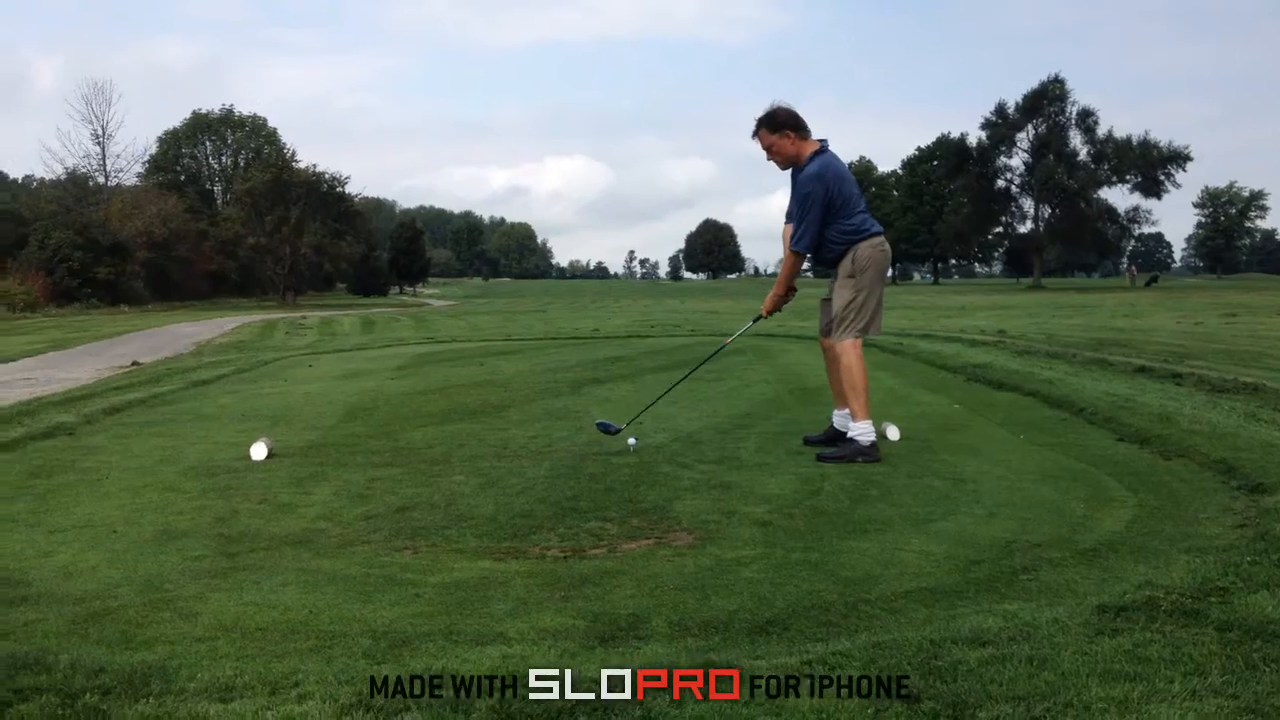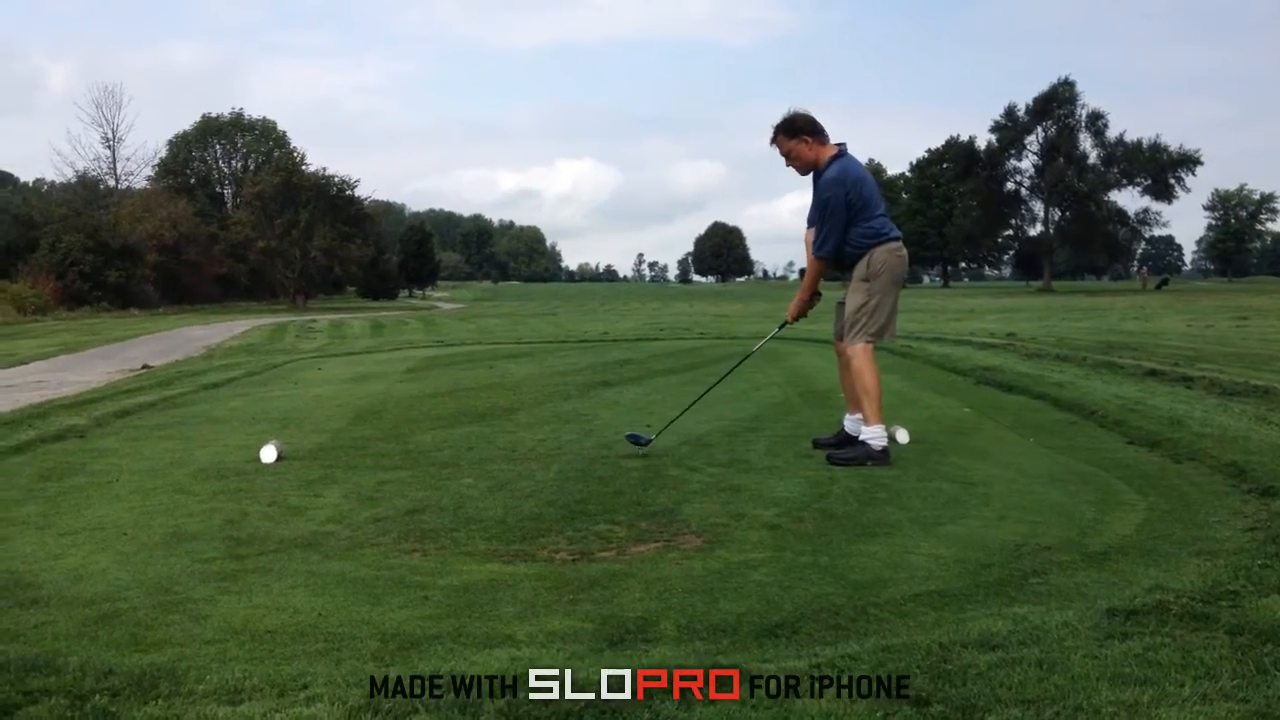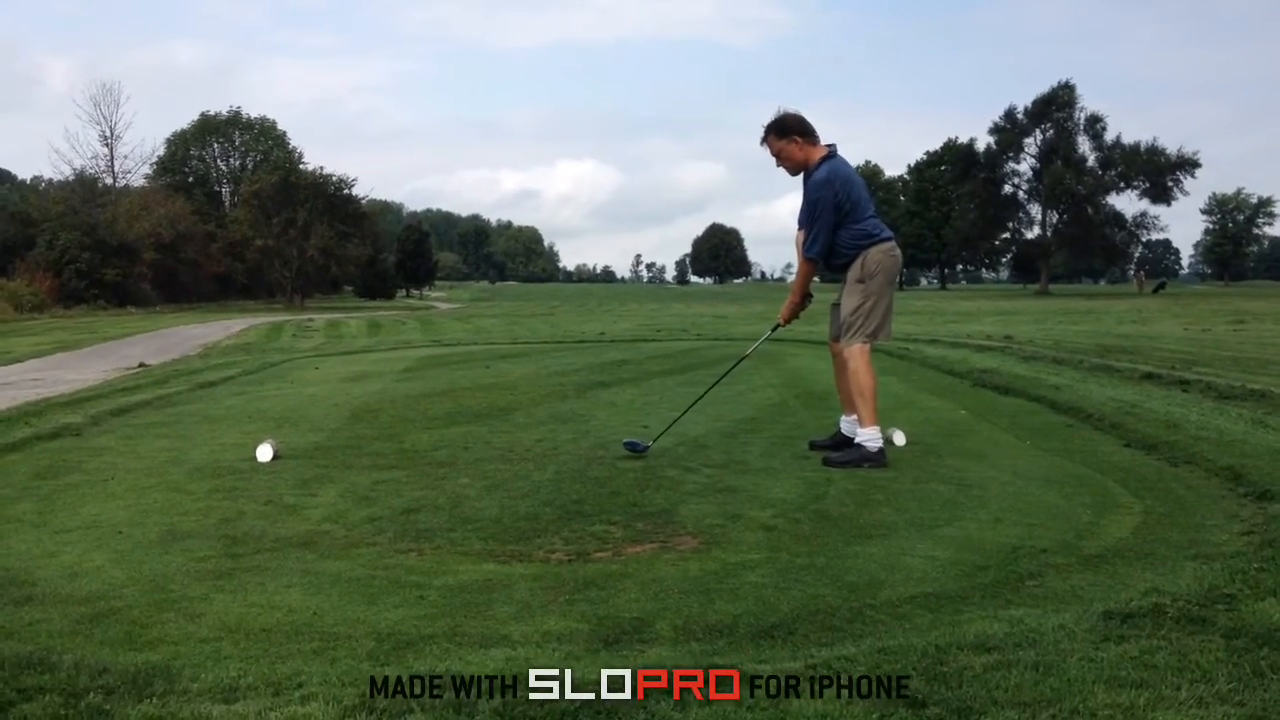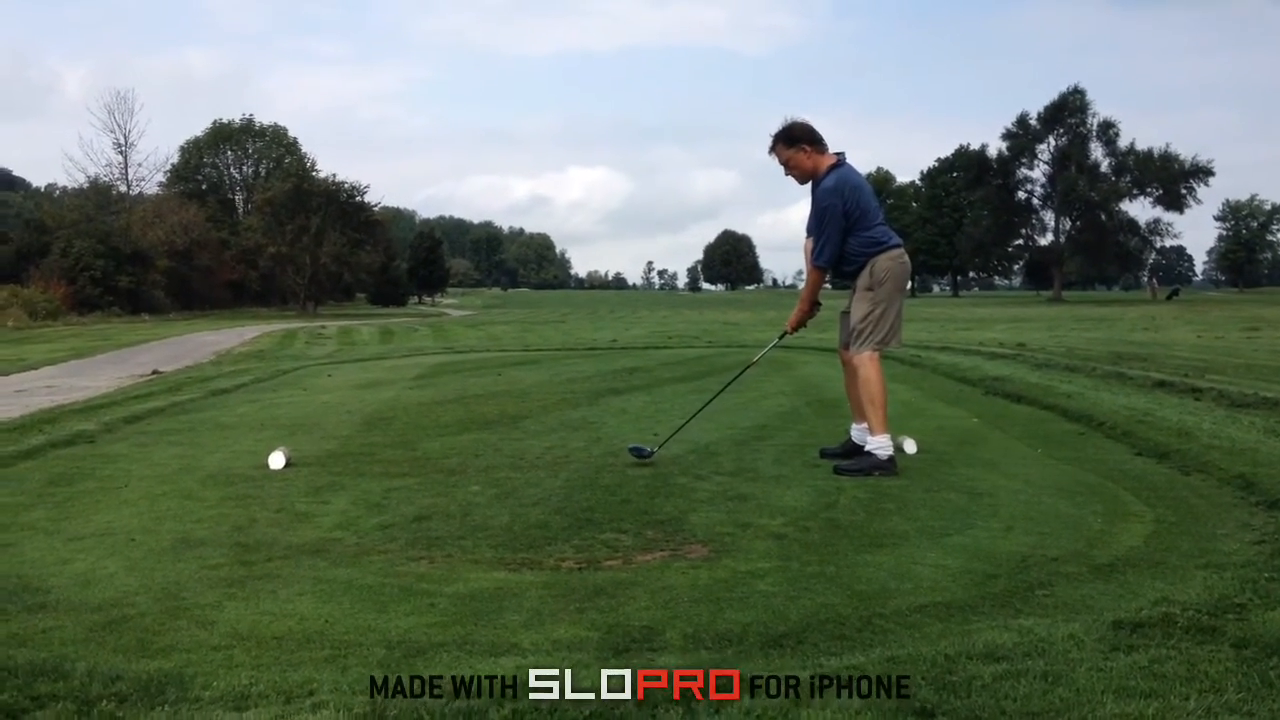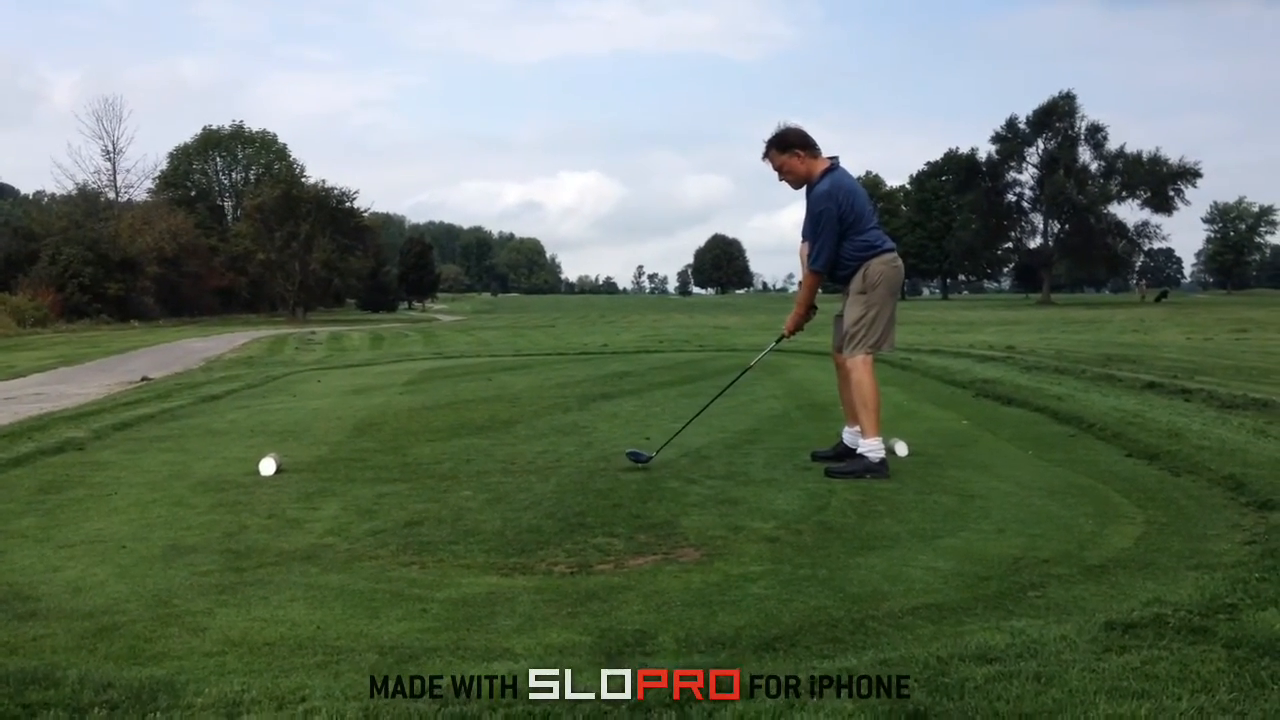
dt=1s
person 1, frame 1
left shoulder: (814, 175)
right shoulder: (809, 164)
left elbow: (801, 243)
right elbow: (792, 225)
left wrist: (778, 291)
right wrist: (788, 280)
left hip: (861, 255)
right hip: (850, 257)
left knee: (846, 341)
right knee: (830, 340)
left ankle: (864, 438)
right ankle: (843, 425)
person 1, frame 2
left shoulder: (835, 179)
right shoulder: (829, 169)
left elbow: (825, 249)
right elbow: (814, 230)
left wrist: (803, 296)
right wrist: (810, 285)
left hip: (877, 259)
right hip: (867, 261)
left knee: (858, 345)
right knee: (844, 344)
left ankle: (875, 442)
right ankle: (854, 428)
person 1, frame 3
left shoulder: (823, 180)
right shoulder: (823, 169)
left elbow: (814, 250)
right elbow: (805, 233)
left wrist: (795, 298)
right wrist: (801, 288)
left hip: (871, 260)
right hip: (862, 261)
left knee: (855, 346)
right knee: (838, 344)
left ankle: (870, 444)
right ankle: (850, 429)
person 1, frame 4
left shoulder: (831, 188)
right shoulder: (832, 176)
left elbow: (823, 258)
right elbow: (814, 241)
left wrist: (803, 307)
right wrist: (810, 296)
left hip: (880, 267)
right hip: (872, 268)
left knee: (864, 353)
right knee: (849, 352)
left ankle: (881, 451)
right ankle: (861, 437)
person 1, frame 5
left shoulder: (826, 192)
right shoulder: (826, 180)
left elbow: (819, 262)
right elbow: (809, 244)
left wrist: (800, 311)
right wrist: (805, 297)
left hip: (873, 271)
right hip: (864, 272)
left knee: (857, 356)
right knee: (842, 355)
left ankle: (872, 453)
right ankle: (853, 440)
